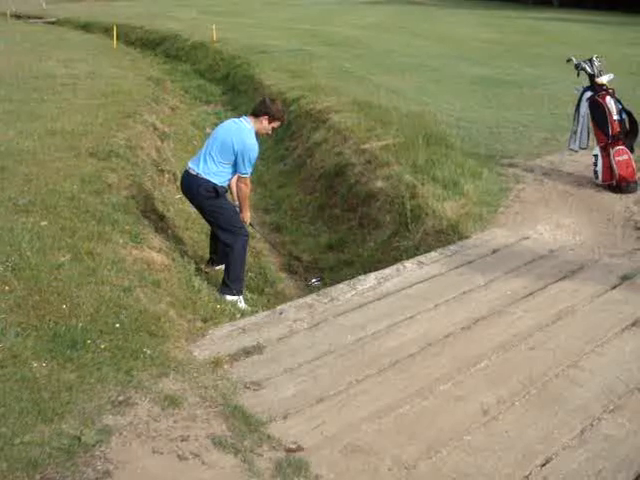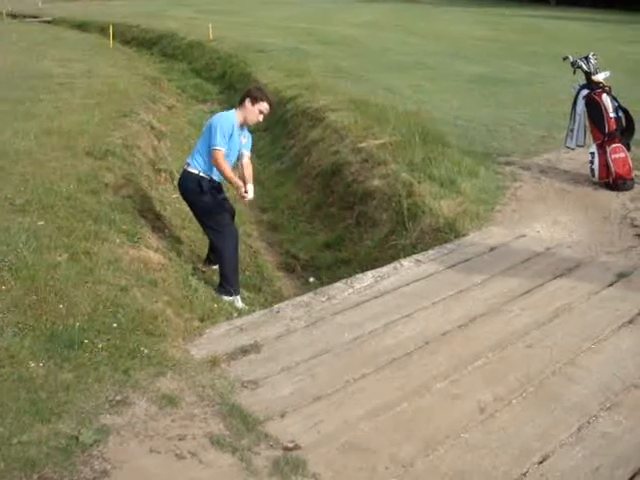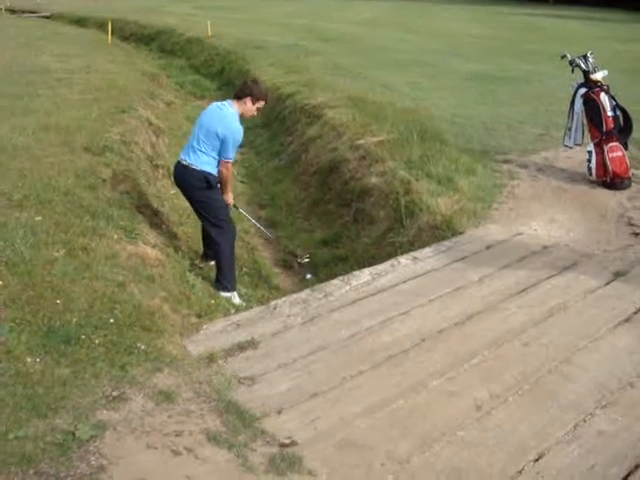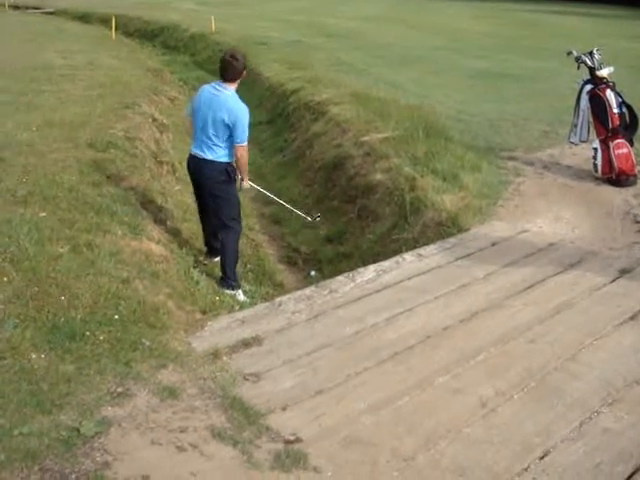
dt=0.7s
person 1, frame 1
left shoulder: (232, 123)
right shoulder: (249, 144)
right elbow: (243, 182)
left wrist: (236, 204)
right wrist: (245, 211)
left hip: (190, 179)
right hip: (204, 188)
left knee: (224, 217)
right knee: (239, 235)
left ankle: (217, 259)
right ankle: (232, 291)
person 1, frame 2
left shoulder: (245, 133)
right shoulder: (223, 121)
left elbow: (245, 161)
right elbow: (217, 159)
left wrist: (249, 185)
right wrist: (238, 185)
left hip: (209, 182)
right hip: (196, 183)
left knee: (226, 215)
right knee: (228, 232)
left ankle: (213, 260)
right ankle: (229, 291)
person 1, frame 3
left shoulder: (215, 107)
right shoulder: (234, 127)
right elbow: (225, 167)
left wrist: (220, 190)
right wrist: (227, 193)
left hip: (182, 169)
right hip: (198, 178)
left knee: (211, 215)
right knee: (225, 229)
left ankle: (210, 254)
right ankle: (226, 286)
person 1, frame 4
left shoulder: (203, 91)
right shoulder: (238, 109)
right elbow: (240, 152)
right wrist: (244, 177)
left hip: (194, 161)
right hip: (217, 169)
left knee: (207, 211)
right knee: (231, 225)
left ankle: (213, 251)
right ankle: (229, 282)
